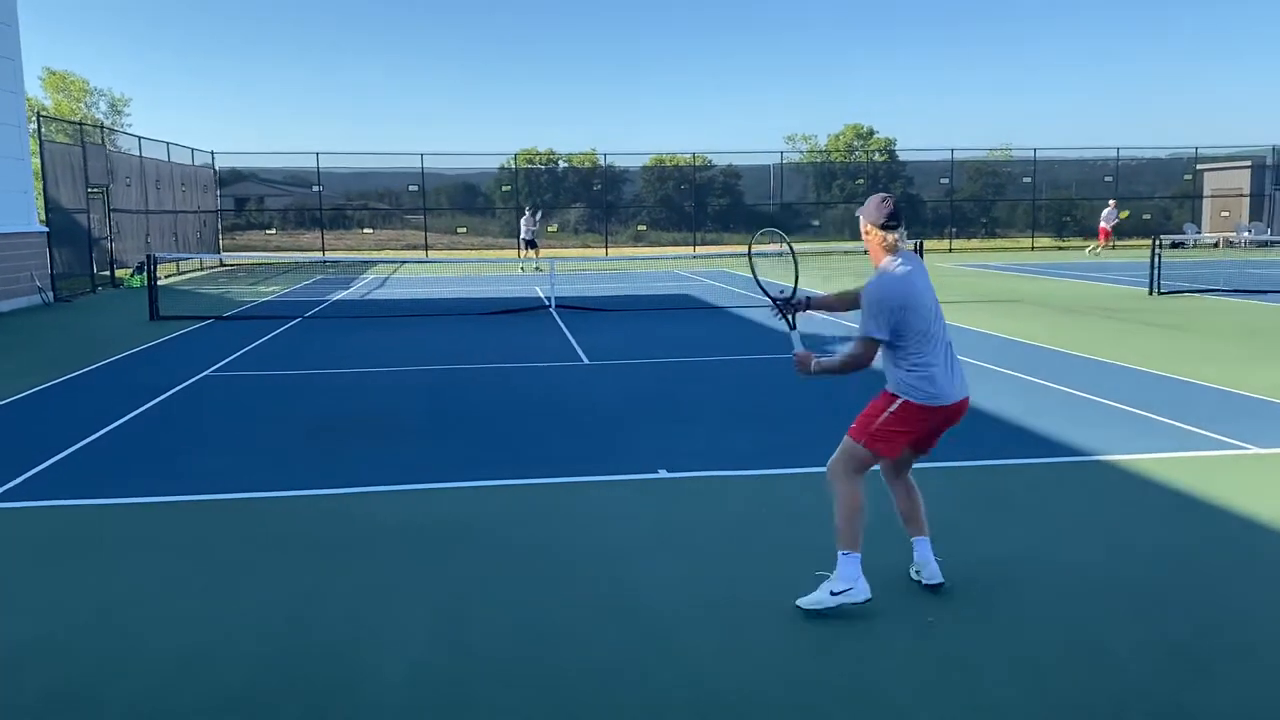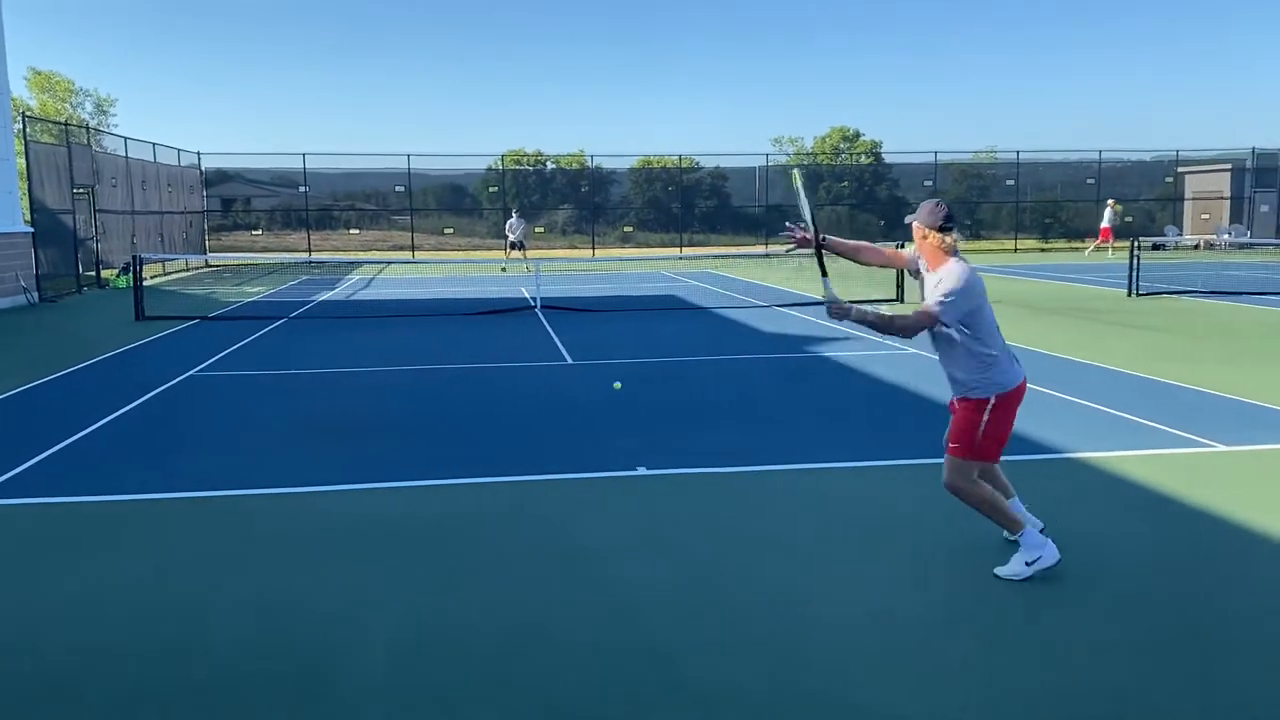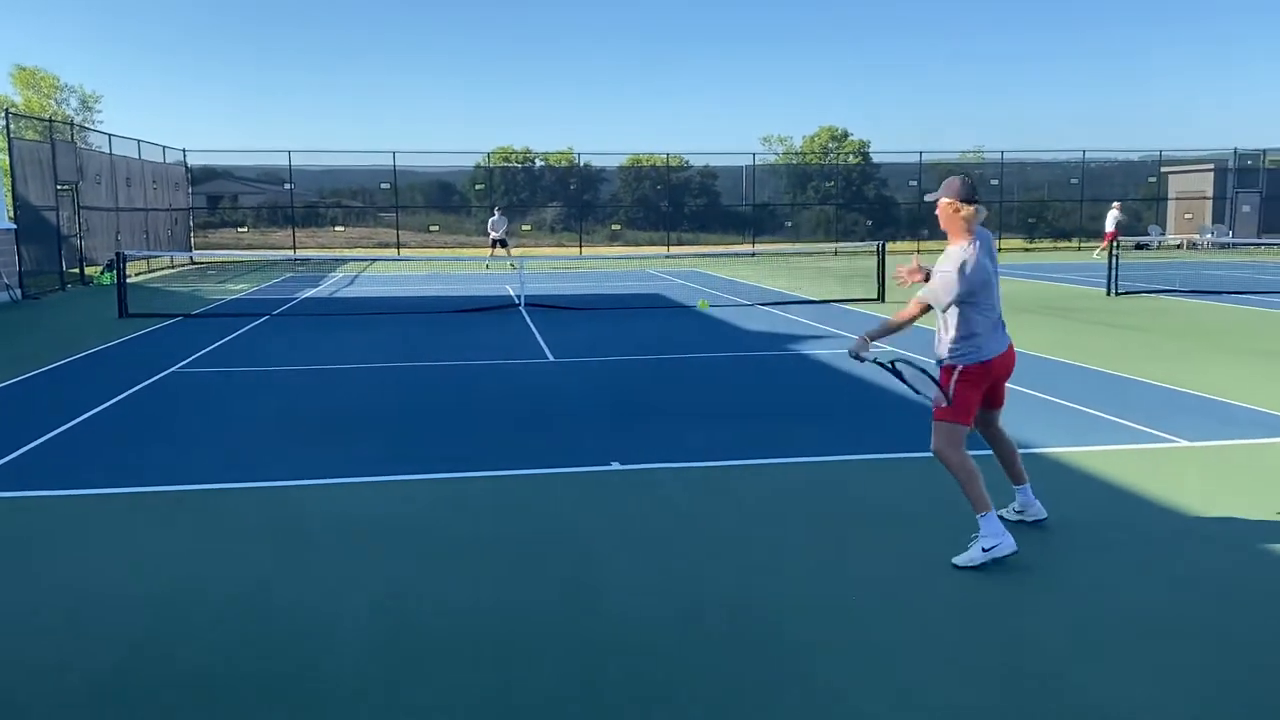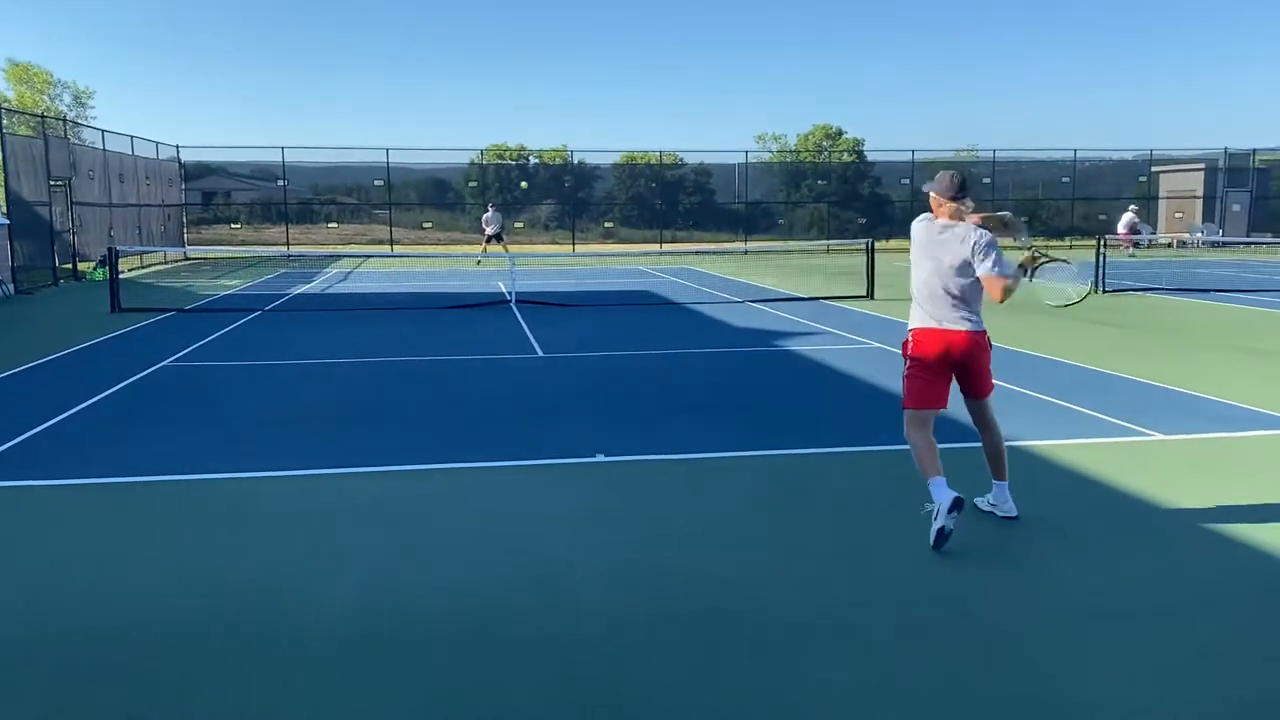
dt=0.3s
person 1, frame 1
left shoulder: (884, 284)
right shoulder: (908, 264)
left elbow: (861, 358)
right elbow: (855, 299)
left wrist: (814, 366)
right wrist: (806, 302)
left hip: (918, 398)
right hip: (952, 393)
left knee: (842, 470)
right knee: (894, 466)
left ankle: (848, 577)
right ankle: (926, 563)
person 1, frame 2
left shoulder: (958, 280)
right shoulder: (931, 260)
left elbow: (908, 326)
right elbow: (879, 255)
left wrist: (852, 312)
right wrist: (820, 241)
left hip: (991, 390)
right hip: (978, 386)
left knee: (957, 478)
right knee: (963, 451)
left ankle: (1035, 548)
right ankle: (1022, 517)
person 1, frame 3
left shoulder: (957, 262)
right shoulder: (981, 242)
left elbow: (914, 311)
left wrist: (869, 337)
right wrist: (924, 272)
left hip: (965, 363)
right hip: (998, 355)
left knee: (946, 447)
right knee: (990, 428)
left ankle: (993, 535)
right ankle: (1028, 502)
person 1, frame 4
left shoulder: (921, 227)
right shoulder: (980, 238)
right elbow: (999, 295)
left wrist: (991, 220)
right wrist: (1020, 269)
left hip: (926, 340)
right hip: (970, 339)
left knee: (917, 429)
right knee: (983, 418)
left ankle: (942, 496)
right ankle: (1001, 497)
